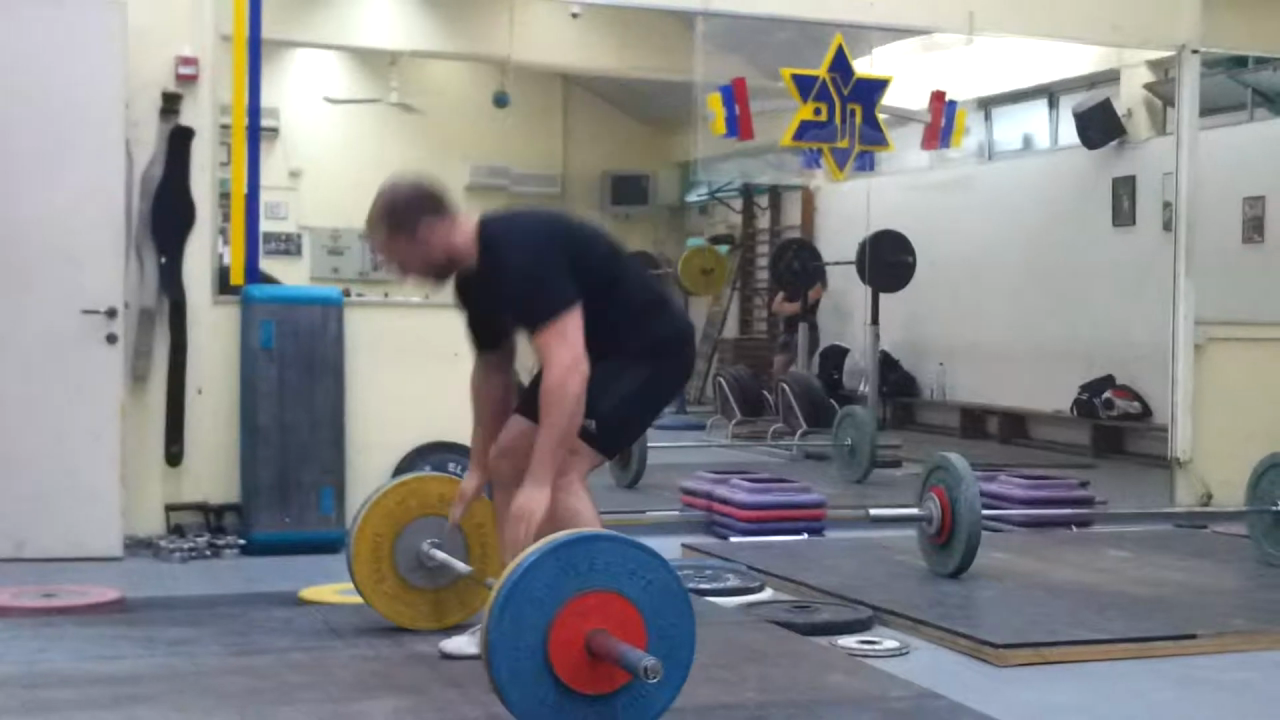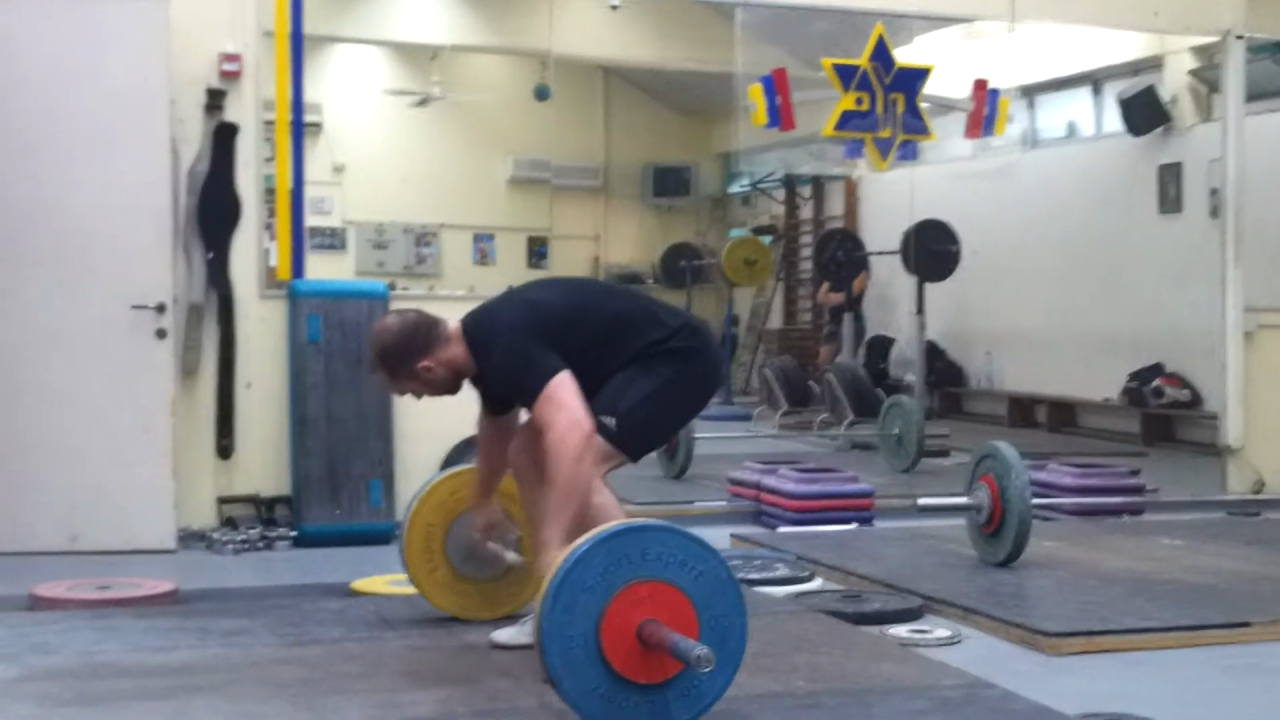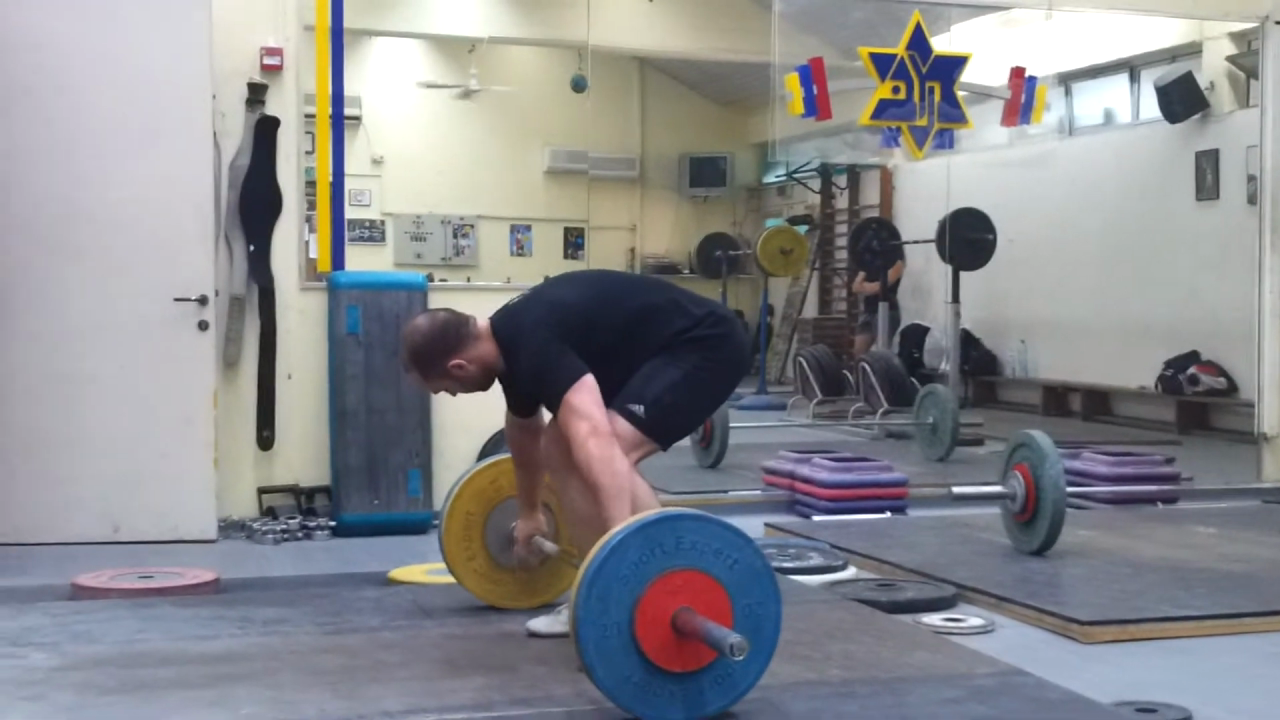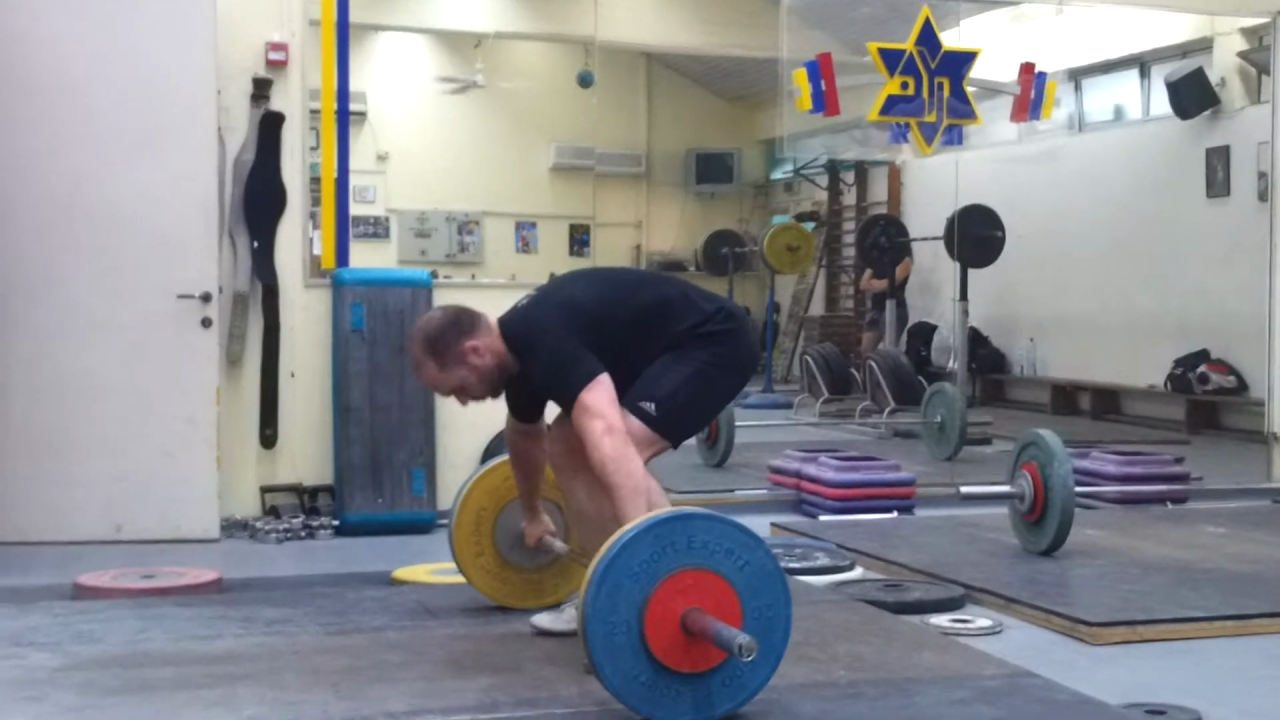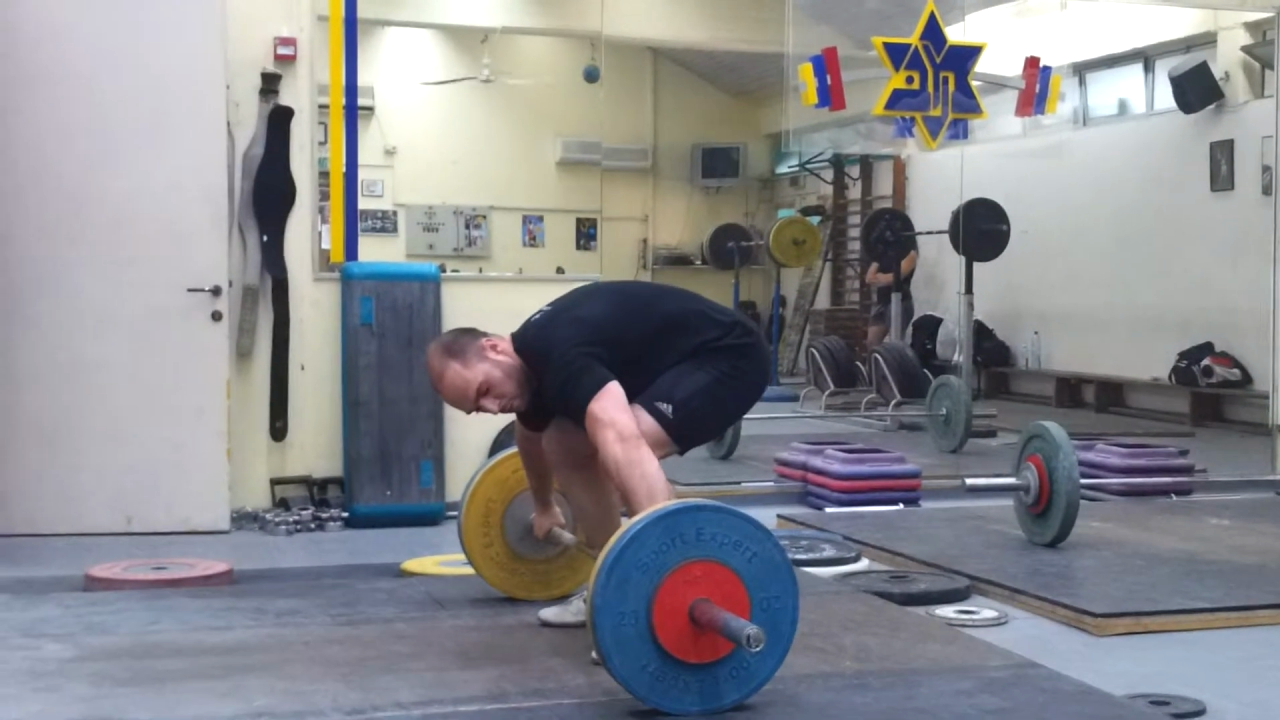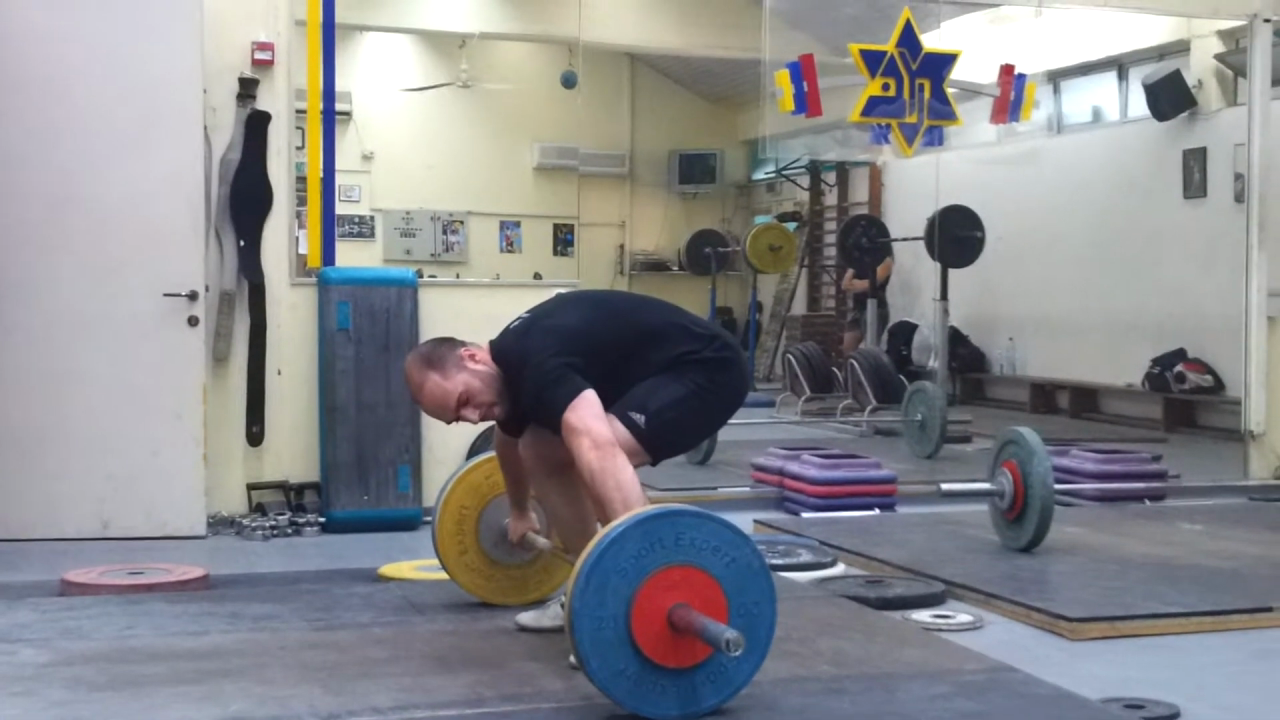
dt=0.5s
person 1, frame 1
left shoulder: (523, 252)
right shoulder: (474, 275)
left elbow: (567, 368)
right elbow: (493, 369)
left wrist: (539, 485)
right wrist: (479, 467)
left hip: (648, 351)
right hip: (598, 348)
left knee: (558, 465)
right knee: (507, 461)
person 1, frame 2
left shoulder: (507, 344)
right shoulder: (481, 343)
left elbow: (571, 429)
right elbow: (498, 424)
left wrist: (554, 545)
right wrist: (484, 501)
left hip: (678, 358)
right hip: (631, 359)
left knee: (578, 465)
right knee: (525, 453)
person 1, frame 3
left shoulder: (534, 344)
right shoulder: (511, 340)
left elbow: (593, 437)
right elbow: (525, 430)
right wrist: (529, 513)
left hip: (705, 344)
right hip: (656, 349)
left knee: (611, 453)
right knee: (557, 447)
person 1, frame 4
left shoulder: (547, 342)
right shoulder: (519, 347)
left elbow: (607, 437)
right elbow: (525, 435)
right wrist: (533, 514)
left hip: (715, 342)
right hip: (663, 346)
left knee: (605, 452)
right knee: (565, 446)
person 1, frame 5
left shoulder: (560, 356)
right shoulder: (532, 359)
left elbow: (623, 442)
right elbow: (532, 436)
right wrist: (544, 508)
left hip: (730, 356)
left knee: (618, 449)
right knee: (563, 444)
person 1, frame 6
left shoulder: (538, 364)
right shoulder: (511, 365)
left elbow: (598, 450)
right elbow: (509, 440)
right wrist: (520, 512)
left hip: (707, 368)
left knee: (592, 453)
right knee: (539, 449)
